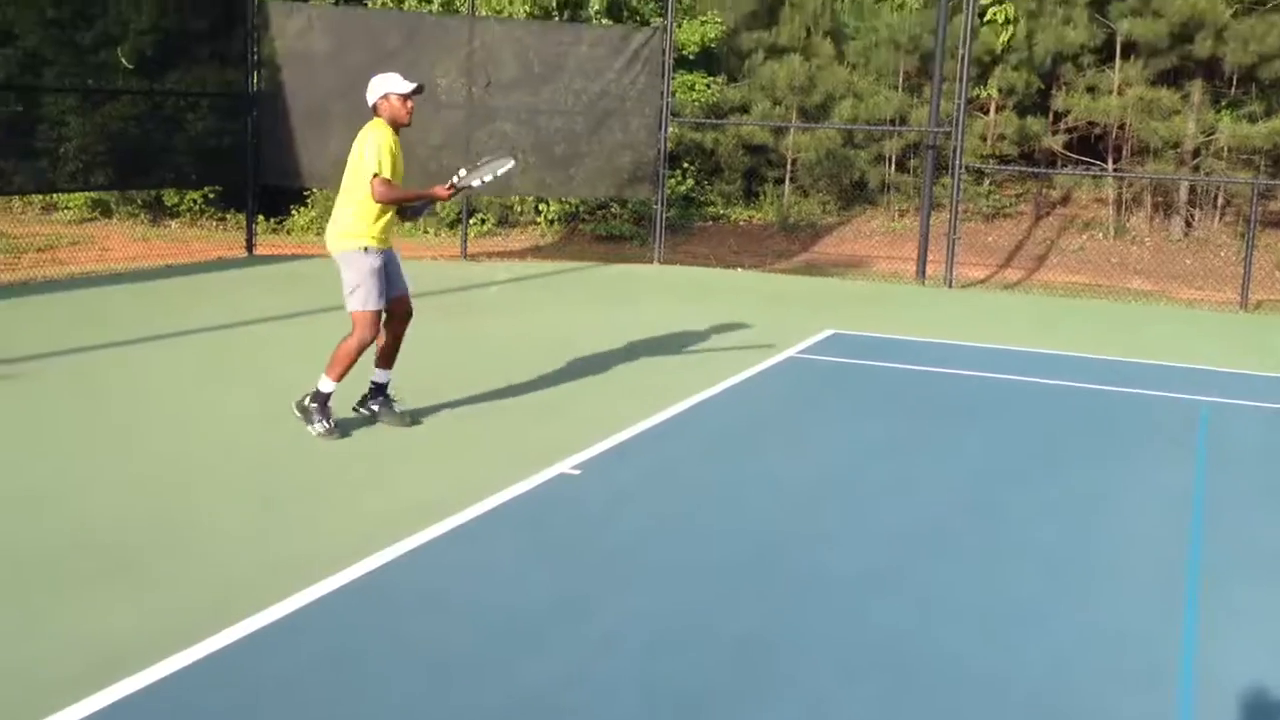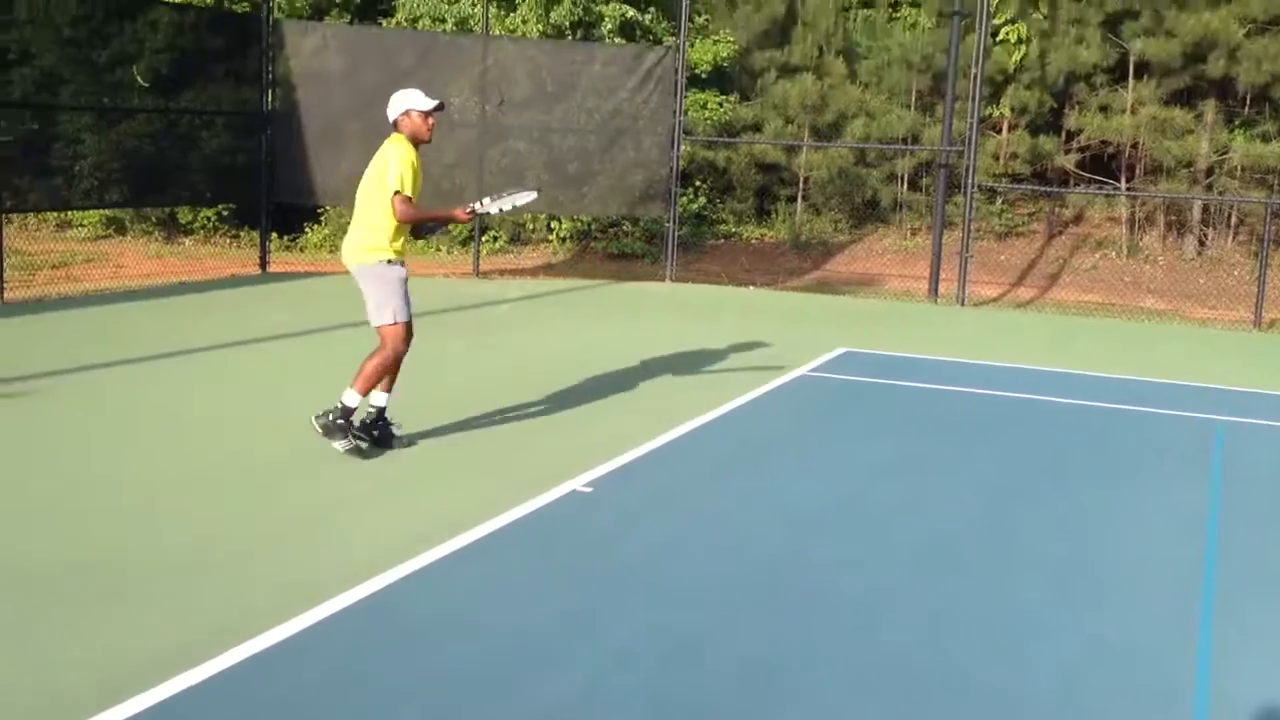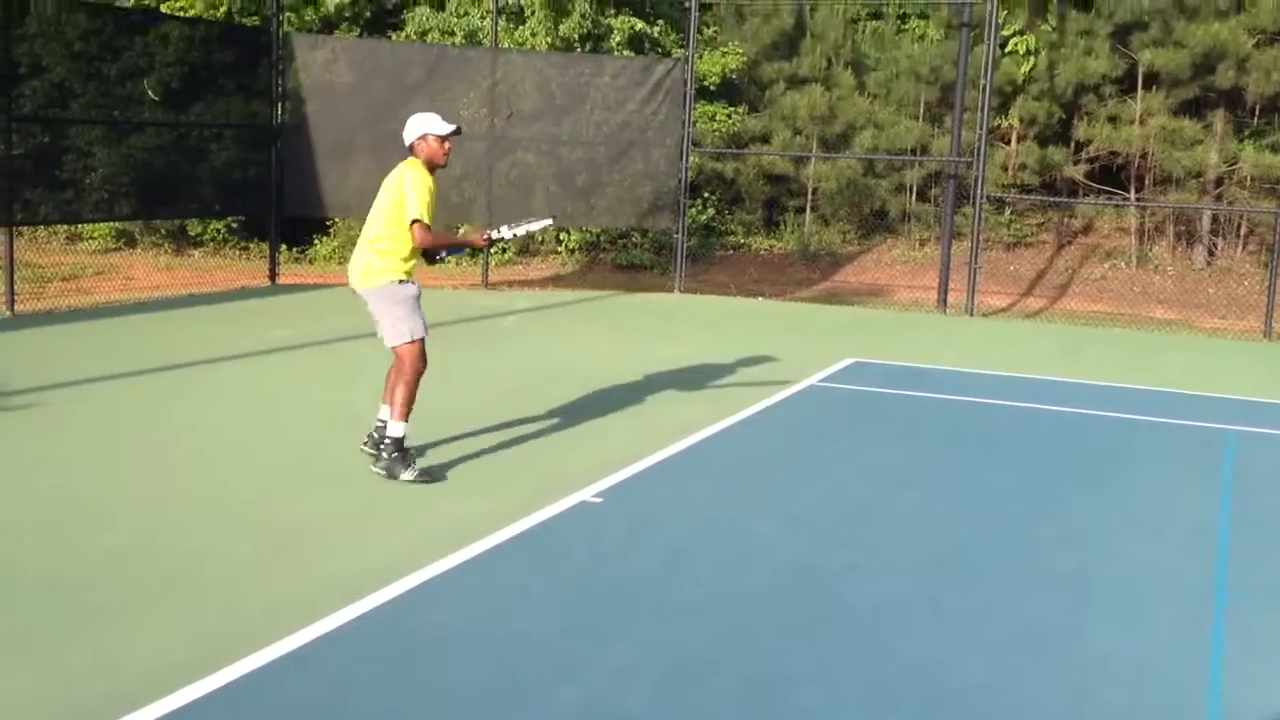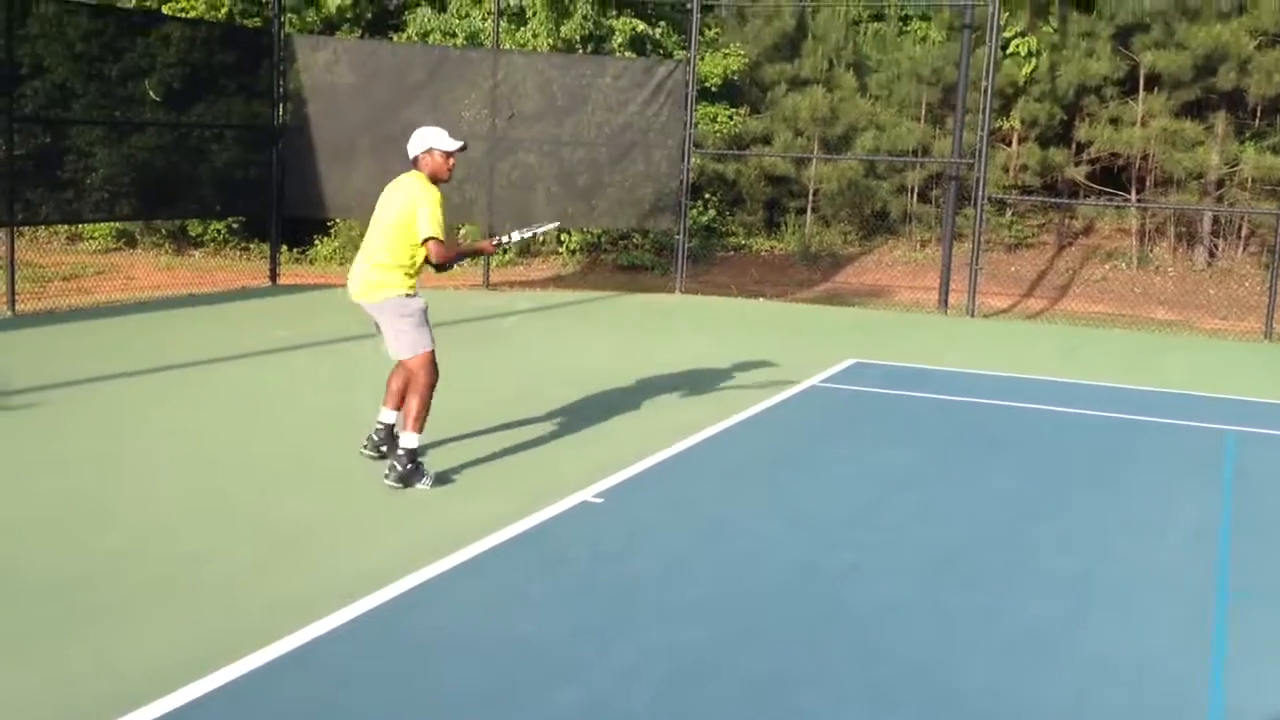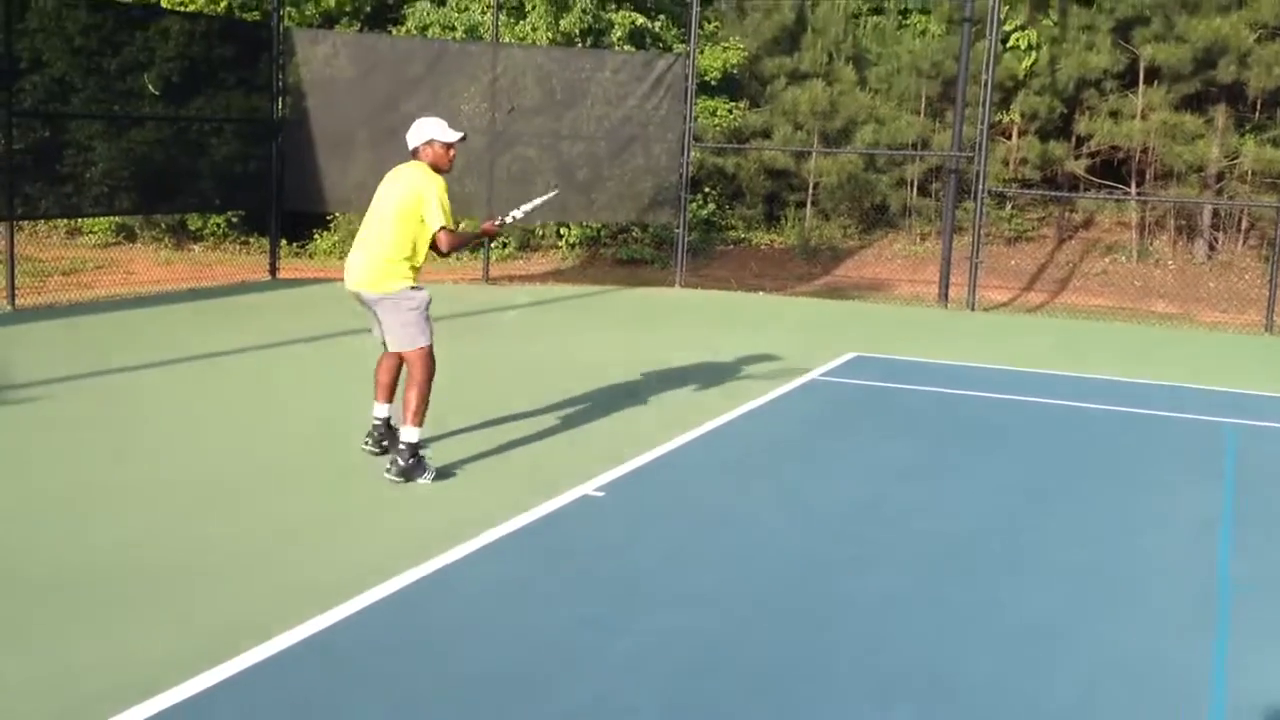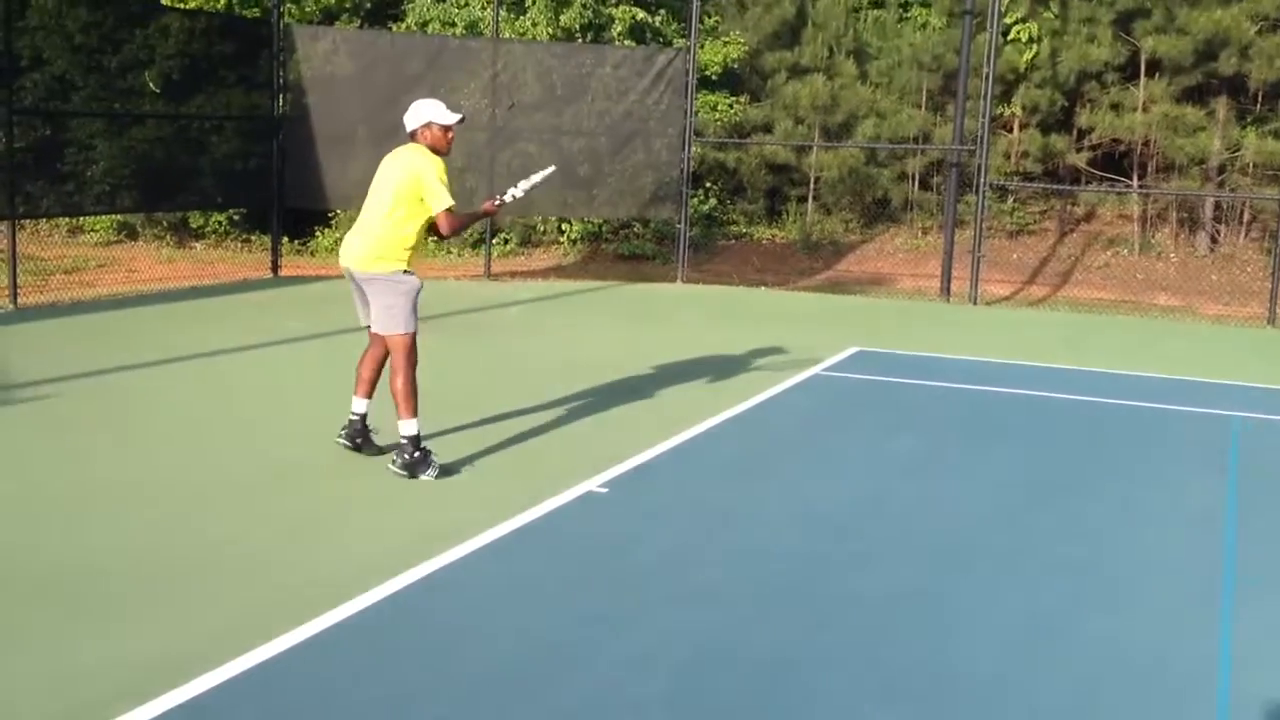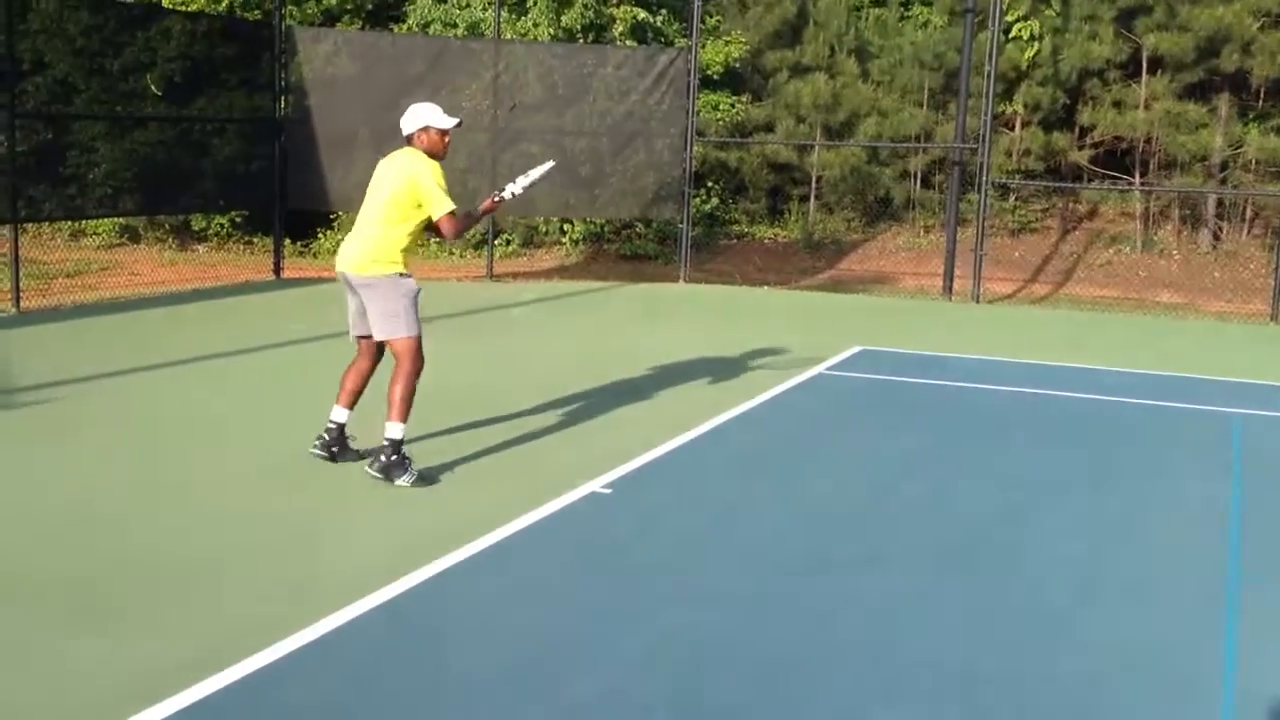
dt=0.1s
person 1, frame 1
left shoulder: (383, 136)
right shoulder: (379, 136)
right elbow: (382, 191)
left wrist: (410, 205)
right wrist: (432, 194)
left hip: (371, 240)
right hip: (356, 241)
left knee: (400, 312)
right knee: (366, 330)
left ankle: (377, 395)
right ankle: (314, 401)
person 1, frame 2
left shoulder: (399, 151)
right shoulder: (401, 152)
right elbow: (401, 210)
left wrist: (431, 221)
right wrist: (448, 217)
left hip: (382, 254)
right hip: (373, 255)
left knee: (403, 335)
right knee: (394, 345)
left ankle: (373, 419)
right ankle: (337, 416)
person 1, frame 3
left shoulder: (406, 172)
right shoulder: (418, 178)
right elbow: (423, 236)
left wrist: (434, 247)
right wrist: (467, 241)
left hip: (373, 271)
right hip: (383, 276)
left knee: (406, 353)
right knee: (415, 360)
left ankle: (380, 434)
right ankle: (391, 451)
person 1, frame 4
left shoulder: (403, 184)
right shoulder: (425, 193)
right elbow: (437, 253)
left wrist: (437, 260)
right wrist: (476, 249)
left hip: (369, 282)
right hip: (387, 289)
left knee: (413, 360)
right knee: (425, 373)
left ankle: (382, 435)
right ankle: (405, 462)
person 1, frame 5
left shoulder: (399, 175)
right shoulder: (430, 183)
right elbow: (448, 244)
left wrist: (434, 241)
right wrist: (483, 232)
left hip: (359, 274)
right hip: (388, 281)
left knee: (396, 349)
right knee: (422, 367)
left ankle: (380, 429)
right ankle: (406, 457)
person 1, frame 6
left shoulder: (397, 156)
right shoulder: (429, 163)
right elbow: (448, 226)
left wrist: (435, 222)
right wrist: (482, 211)
left hip: (355, 256)
right hip: (383, 263)
left knee: (381, 341)
right knee: (404, 353)
left ankle: (355, 426)
right ankle: (409, 451)
person 1, frame 7
left shoulder: (391, 161)
right shoulder: (426, 168)
right elbow: (452, 228)
left wrist: (433, 215)
right wrist: (482, 211)
left hip: (351, 263)
right hip: (379, 269)
left knee: (368, 354)
right knee: (410, 358)
left ankle: (331, 437)
right ankle: (390, 454)
